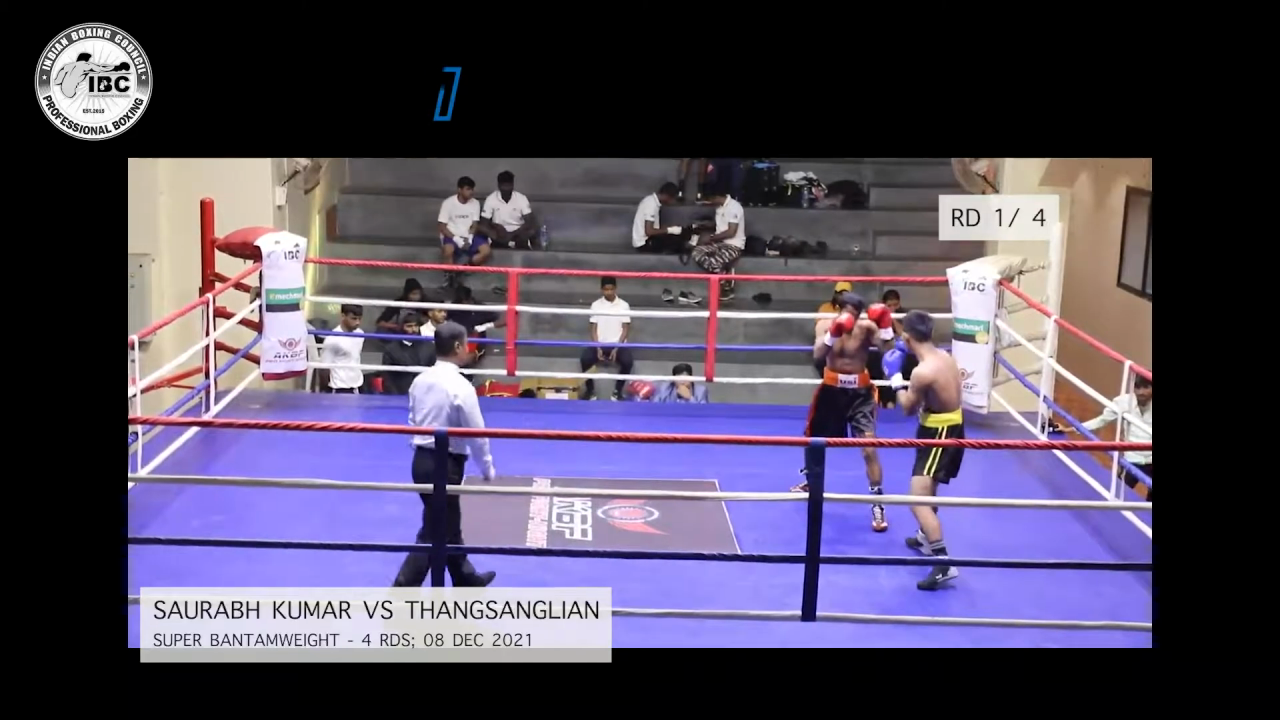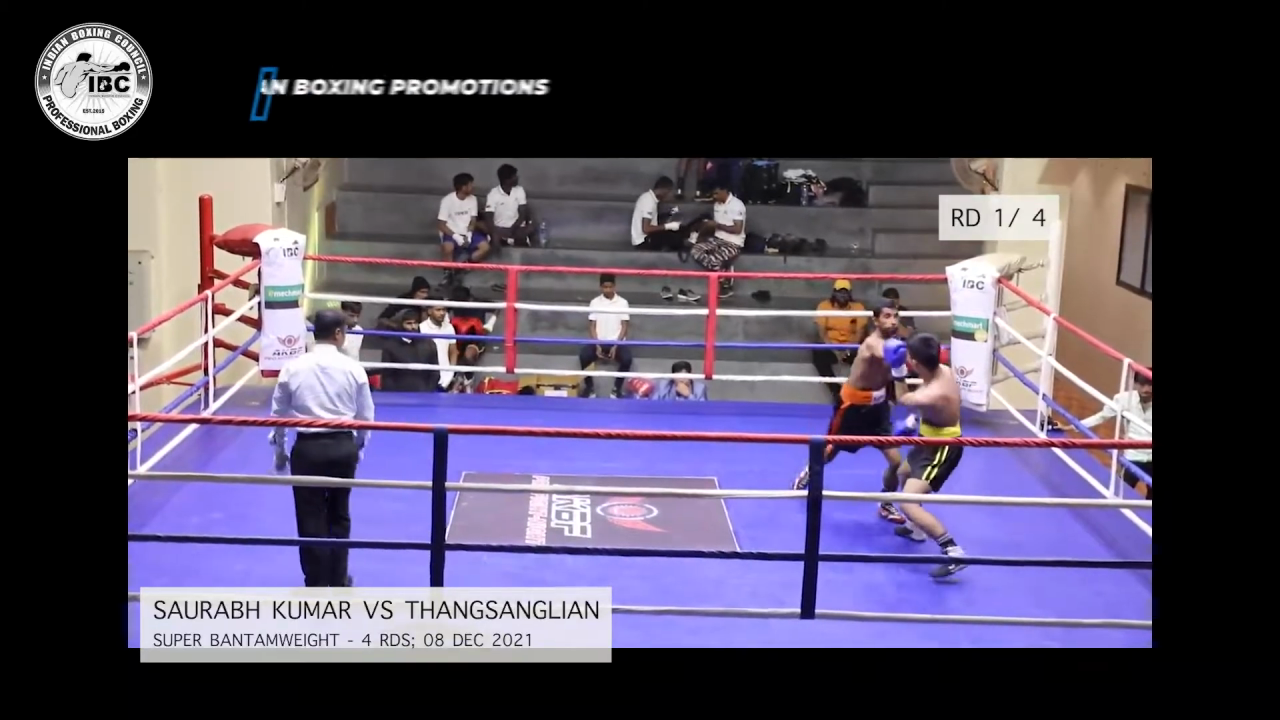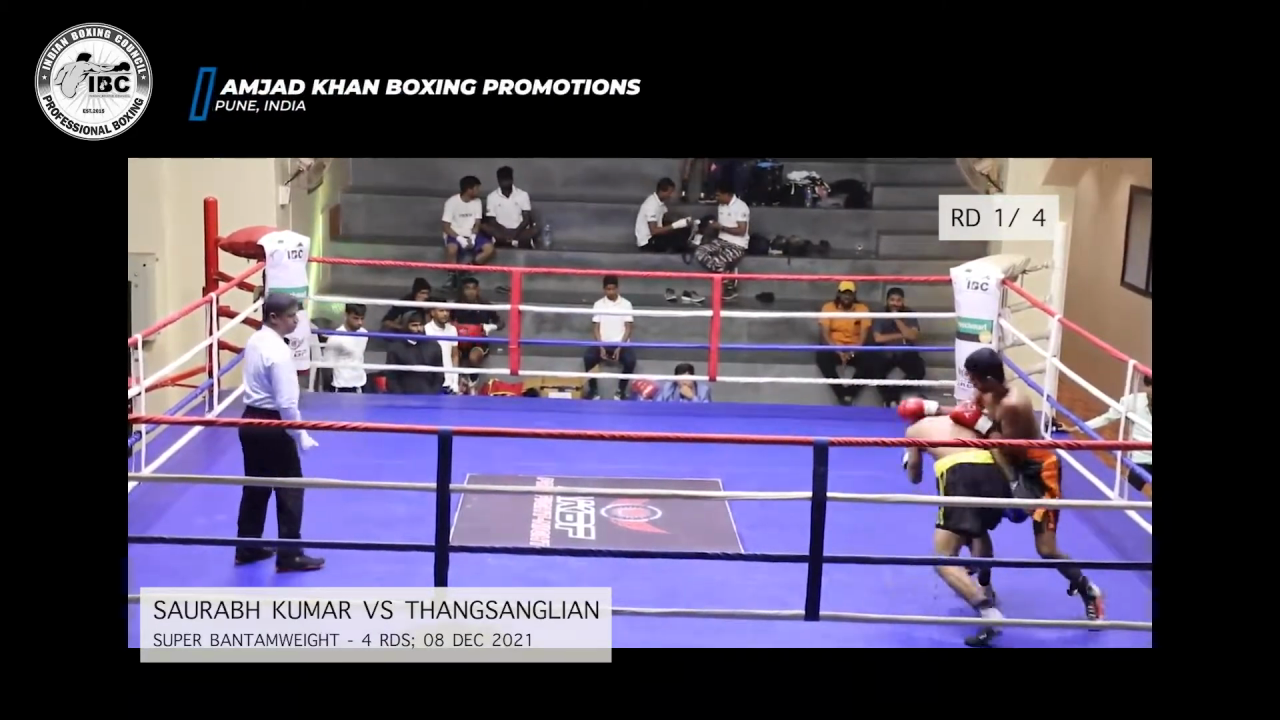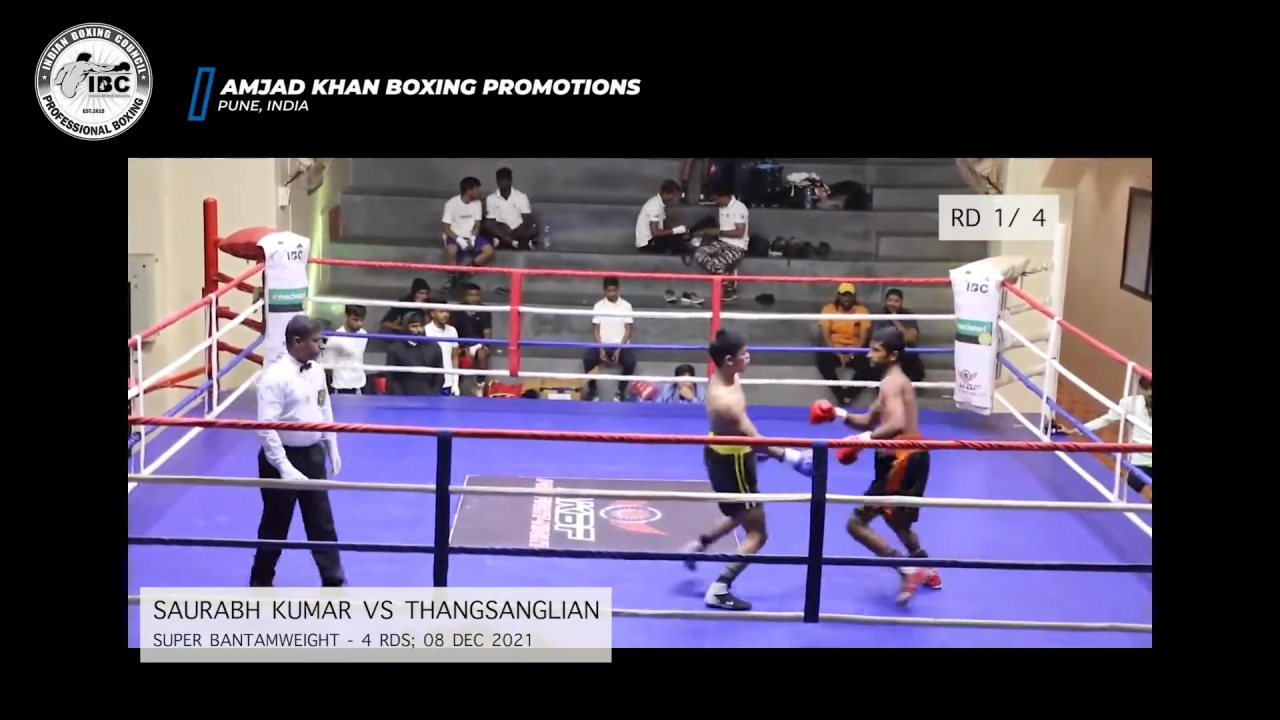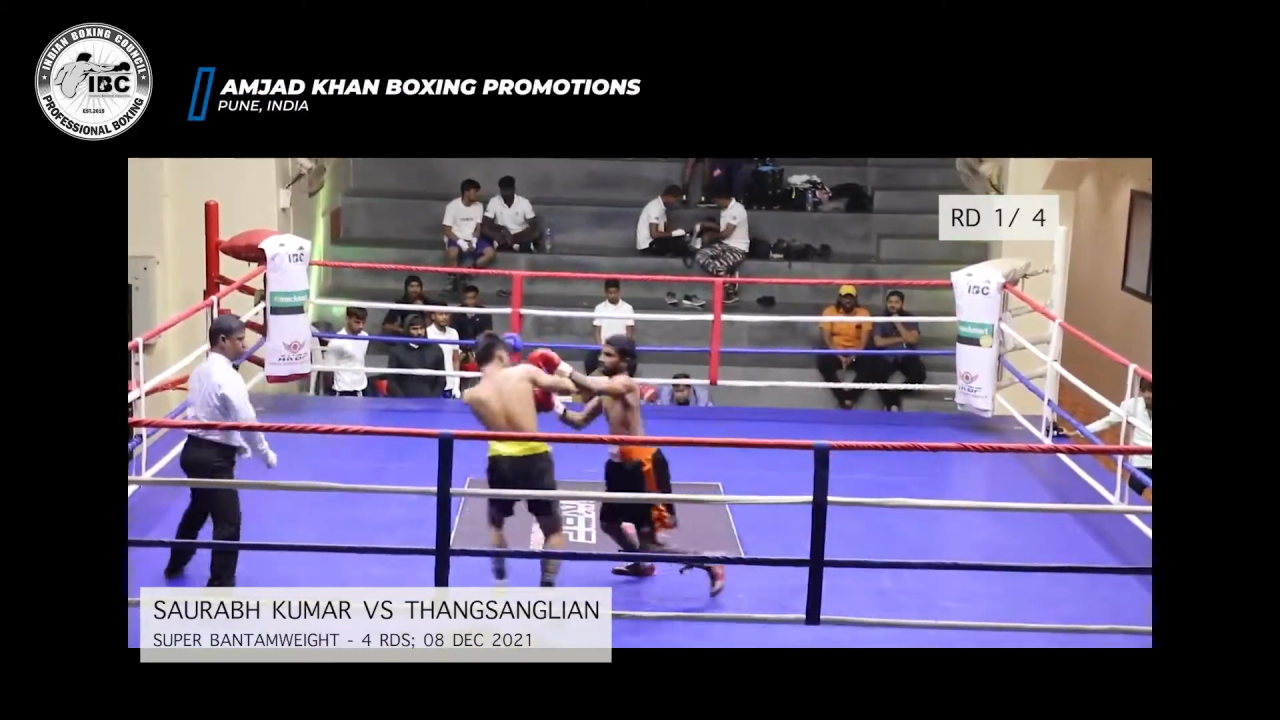
dt=1s
person 1, frame 1
left shoulder: (420, 380)
right shoulder: (460, 387)
right elbow: (476, 435)
right wrist: (487, 468)
left hip: (421, 460)
right hip: (445, 465)
left knee: (447, 526)
right knee: (432, 536)
left ankle: (465, 577)
person 1, frame 2
left shoulder: (293, 368)
right shoulder: (353, 368)
left elbow: (278, 414)
right elbow: (365, 415)
left wrist: (279, 449)
right wrist: (359, 446)
left hip: (307, 448)
right hip: (343, 446)
left knee: (311, 518)
right knee: (339, 516)
left ankle: (318, 586)
right ankle: (338, 579)
person 1, frame 3
left shoulder: (256, 341)
right shoulder: (278, 352)
right elbow: (285, 401)
right wrist: (301, 436)
left hip: (252, 420)
right hip: (271, 425)
left knee: (256, 487)
right knee: (290, 488)
left ankle: (248, 548)
right ankle: (290, 554)
person 1, frame 4
left shoulder: (316, 372)
right shoulder: (274, 378)
left elbow: (325, 413)
right elbow: (266, 428)
left wrist: (332, 449)
right wrist: (283, 467)
left hip: (312, 455)
right hip: (282, 460)
left knee: (323, 522)
right knee: (276, 525)
left ankle: (333, 585)
right ankle: (261, 581)
person 1, frame 5
left shoulder: (202, 372)
right shoulder: (227, 378)
right elbow: (246, 420)
left wrist: (235, 441)
right wrist: (265, 453)
left hip: (193, 449)
right hip: (214, 456)
left knee: (198, 510)
right knee: (228, 522)
left ankle: (177, 563)
right ankle: (221, 588)
person 2, frame 1
left shoulder: (922, 372)
right shoulder: (945, 356)
left elbow: (908, 408)
left wrist: (894, 375)
right wrist: (909, 369)
left hip: (939, 435)
right hip: (951, 430)
left knee: (919, 500)
right knee: (927, 489)
left ankle: (944, 563)
right ankle: (926, 539)
person 2, frame 2
left shoulder: (929, 397)
right shoulder: (945, 371)
left elbow: (903, 401)
right wrist: (911, 422)
left hip: (941, 447)
right hip: (933, 440)
left knee: (908, 504)
right knee: (904, 474)
left ankle: (953, 551)
right ankle: (915, 528)
person 2, frame 3
left shoulder: (915, 430)
left elbow: (914, 476)
left wrist: (907, 462)
left hip: (956, 475)
right hip: (988, 471)
left knee: (943, 562)
right knee: (979, 534)
left ankle: (989, 614)
right ankle: (982, 591)
person 2, frame 4
left shoulder: (723, 379)
right shoulder: (727, 401)
right elbow: (755, 441)
right wrist: (794, 457)
left hip: (720, 455)
right hip: (730, 463)
left knee: (743, 516)
right knee: (757, 534)
left ankle: (698, 544)
right ankle: (718, 590)
person 2, frame 5
left shoulder: (471, 396)
right shoulder: (523, 372)
right elbow: (568, 387)
left hip: (501, 463)
right hip: (536, 461)
left knee: (496, 525)
right knee: (554, 532)
left ankle: (500, 579)
person 3, frame 1
left shoulder: (867, 327)
right shoulder: (825, 325)
left elbow: (889, 350)
right elbow: (818, 357)
left wrist: (885, 326)
right wrist: (833, 332)
left hip: (860, 392)
right hip: (831, 390)
left knee: (869, 450)
right knee: (812, 441)
left ankle: (878, 505)
right ankle: (812, 483)
person 3, frame 2
left shoulder: (891, 342)
right shoulder: (873, 343)
left hip: (876, 404)
right hip: (854, 404)
left knee: (896, 459)
right knee: (830, 451)
left ankle: (886, 505)
right ankle: (807, 475)
person 3, frame 3
left shoulder: (1014, 404)
right shoulder: (989, 395)
left elbow: (1006, 448)
right elbow: (967, 415)
left wrist: (983, 425)
right wrist: (928, 407)
left hip: (1039, 470)
right hip: (1012, 466)
left knee: (1046, 549)
left ankle: (1089, 593)
person 3, frame 4
left shoulder: (891, 383)
right shoulder: (899, 380)
left elbow: (897, 425)
right elbow: (868, 420)
left wrist: (864, 439)
right wrist: (836, 413)
left hip: (902, 460)
right hip: (912, 458)
left knee: (856, 525)
right knee: (897, 519)
left ankle: (909, 571)
right ankle: (928, 572)
person 3, frame 5
left shoulder: (623, 383)
right shoulder: (606, 388)
left elbow: (590, 386)
right elbow: (577, 422)
left wrist: (559, 366)
right wrist: (555, 406)
left hip: (642, 466)
right hip: (621, 464)
left knee: (650, 543)
right knee: (607, 520)
left ankle: (708, 566)
right ankle: (640, 563)
